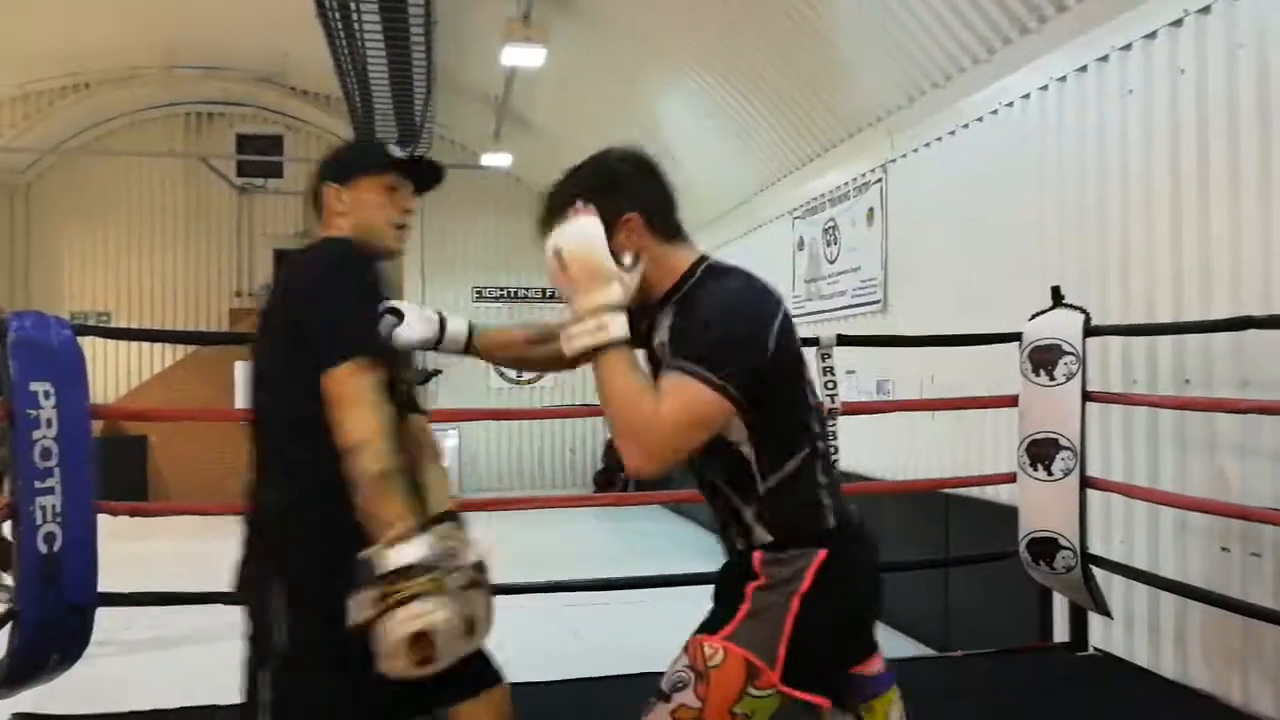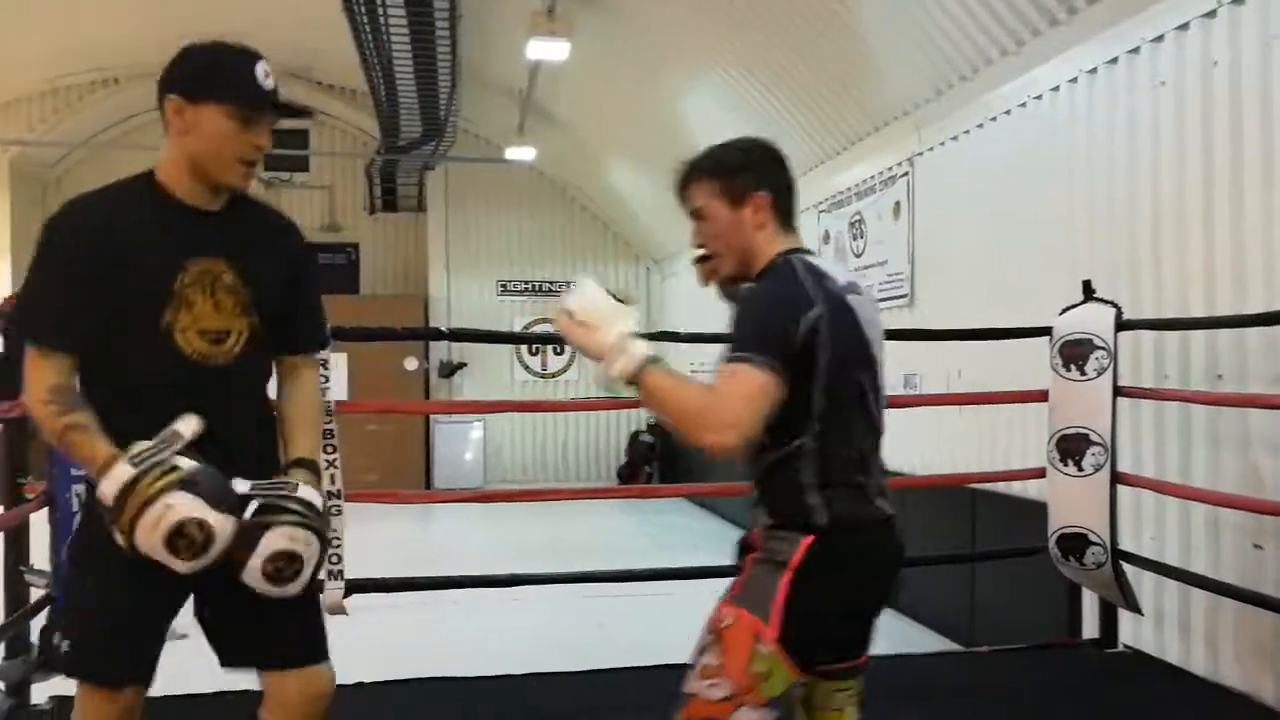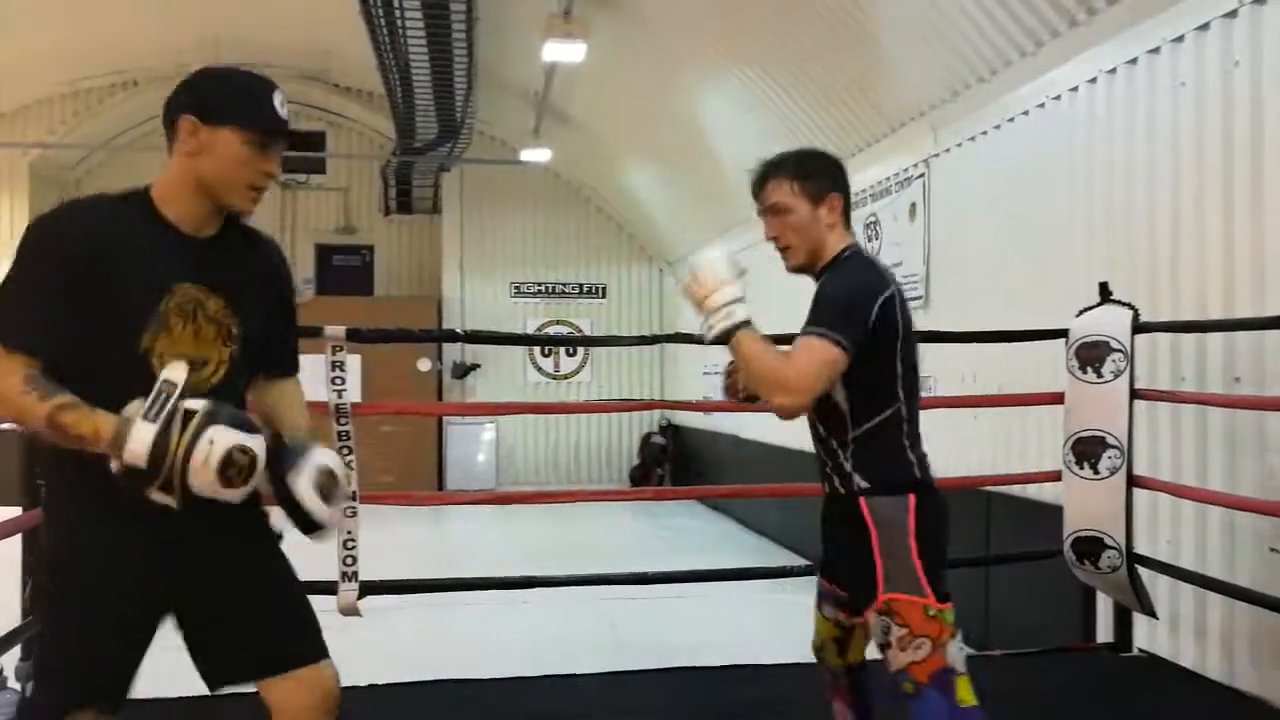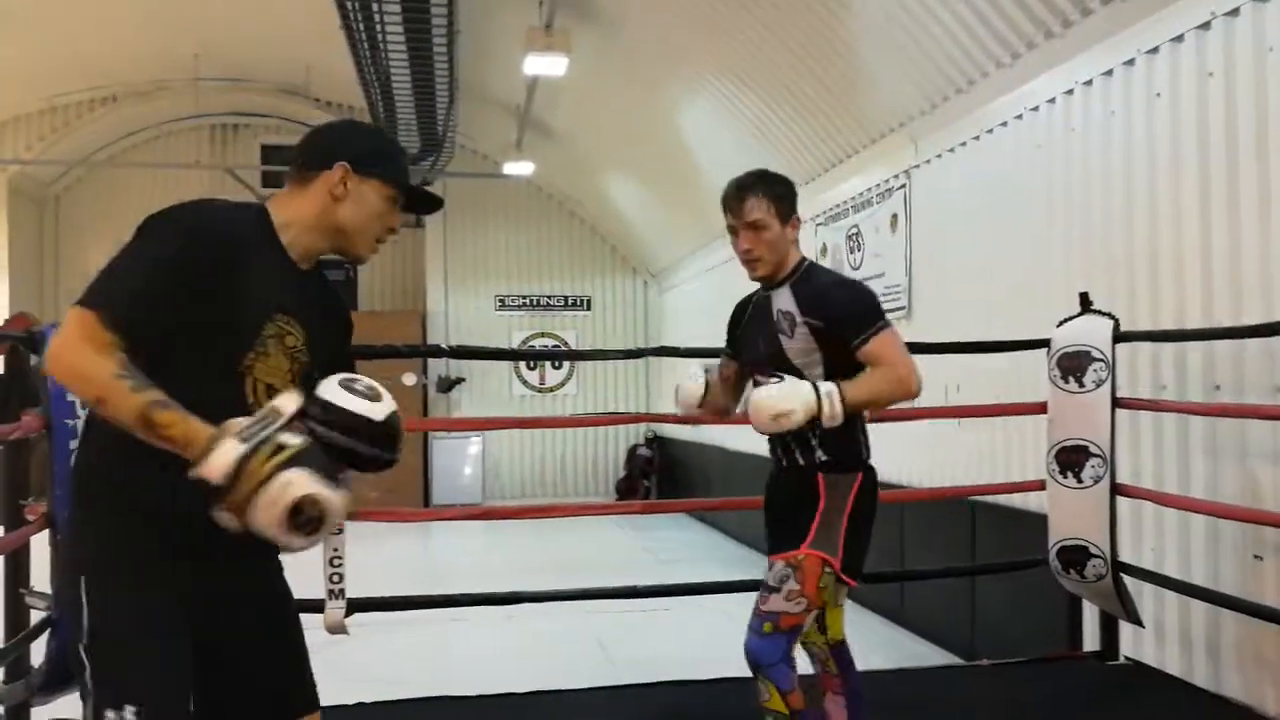
dt=0.4s
person 1, frame 1
left shoulder: (360, 296)
right shoulder: (330, 269)
left elbow: (407, 429)
right elbow: (354, 405)
left wrist: (444, 526)
right wrist: (404, 543)
left hip: (378, 555)
right hip: (309, 561)
person 1, frame 2
left shoulder: (276, 237)
right shoulder: (92, 226)
left elbow: (300, 366)
right elbow: (47, 378)
left wrist: (297, 482)
right wrist: (123, 478)
left hip: (240, 497)
right hip: (127, 510)
person 1, frame 3
left shoulder: (261, 263)
right shoulder: (81, 235)
left wrist: (296, 450)
right wrist: (124, 435)
left hip: (219, 515)
right hip: (104, 521)
person 1, frame 4
left shoulder: (324, 309)
right shoulder: (199, 235)
right elbow: (73, 354)
left wrist: (347, 445)
right wrist: (209, 446)
left hip: (236, 546)
right hip: (130, 543)
person 2, frame 1
left shoulder: (730, 308)
right shoulder: (670, 303)
left elbow: (646, 449)
right elbow: (554, 350)
left wrist: (596, 313)
right wrist: (447, 327)
left hip: (804, 568)
right hip: (813, 561)
person 2, frame 2
left shoulder: (778, 297)
right shoulder: (840, 293)
left elbow: (722, 430)
left wrist: (622, 347)
left hip: (807, 552)
right hip: (865, 542)
person 2, frame 3
left shoulder: (853, 284)
right shoulder: (845, 287)
left elbow: (788, 393)
left wrist: (725, 310)
right wrist: (753, 387)
left hip: (892, 511)
right hip: (857, 508)
right knee: (834, 652)
person 2, frame 4
left shoulder: (837, 295)
right shoulder: (748, 312)
left elbow: (904, 381)
right elbow: (733, 396)
left wrist: (815, 401)
right wrist: (708, 396)
left hip: (835, 487)
right hip: (789, 485)
left knee: (768, 645)
right knee: (821, 639)
